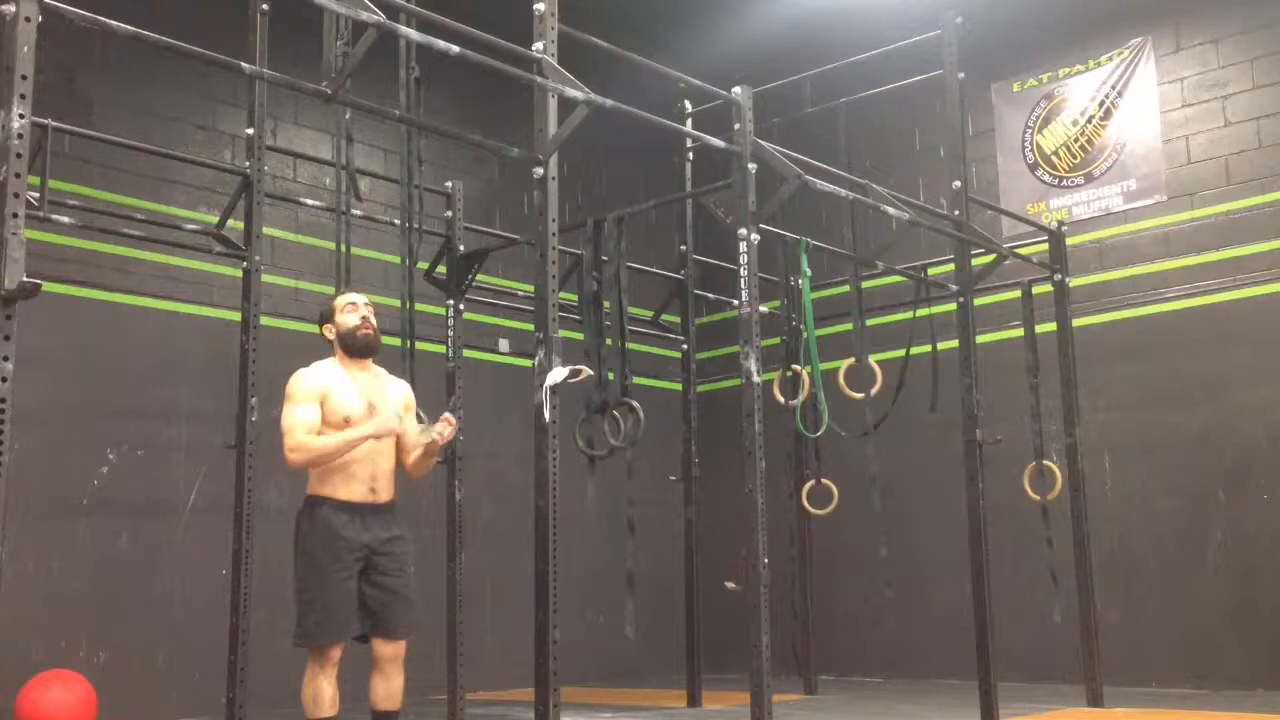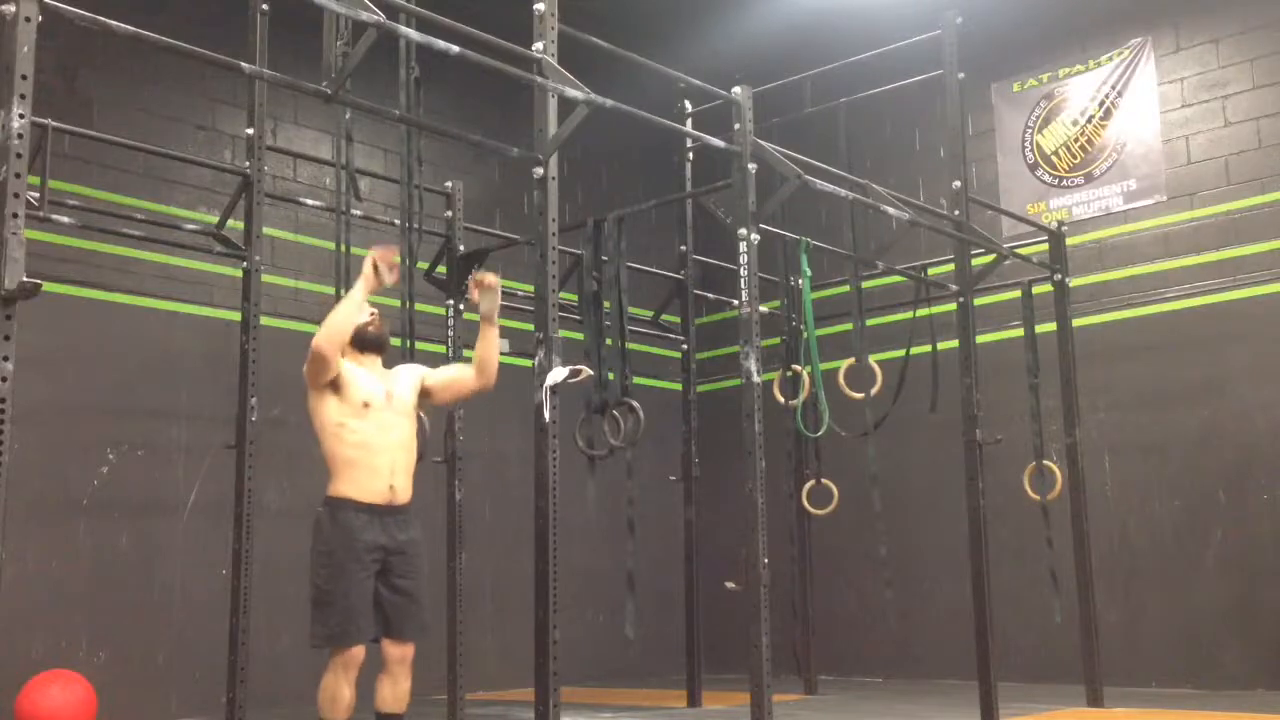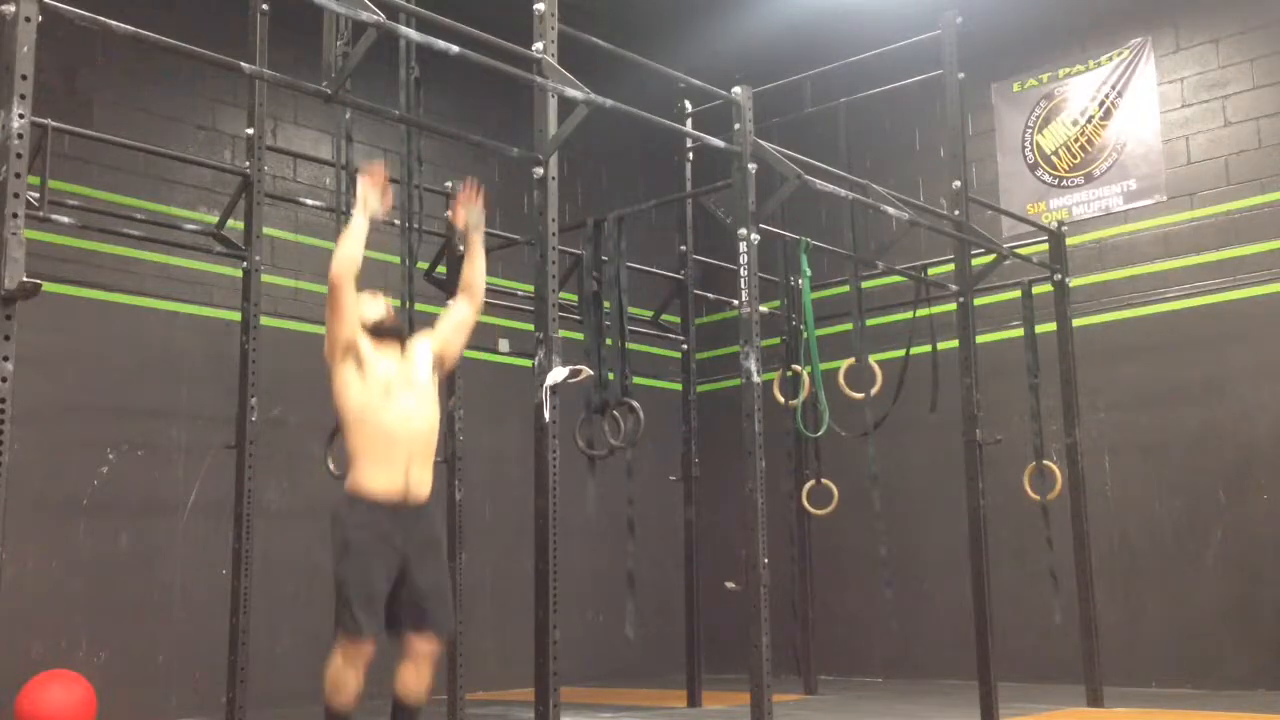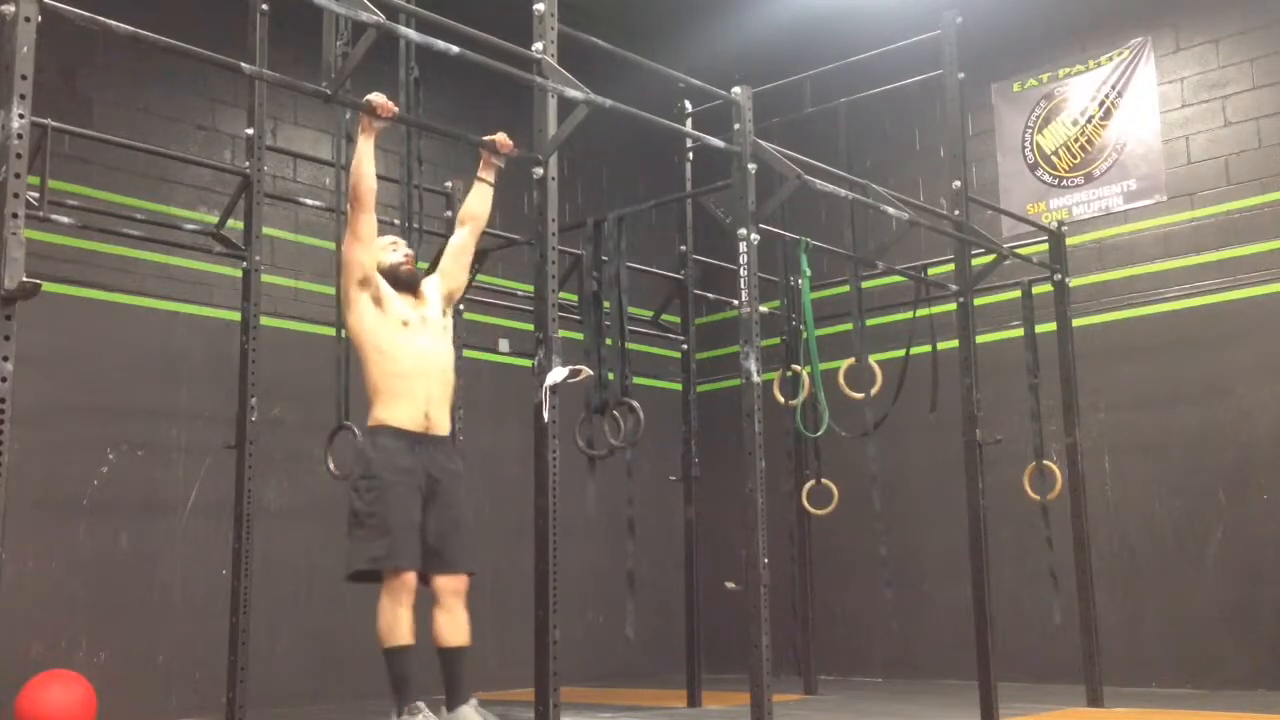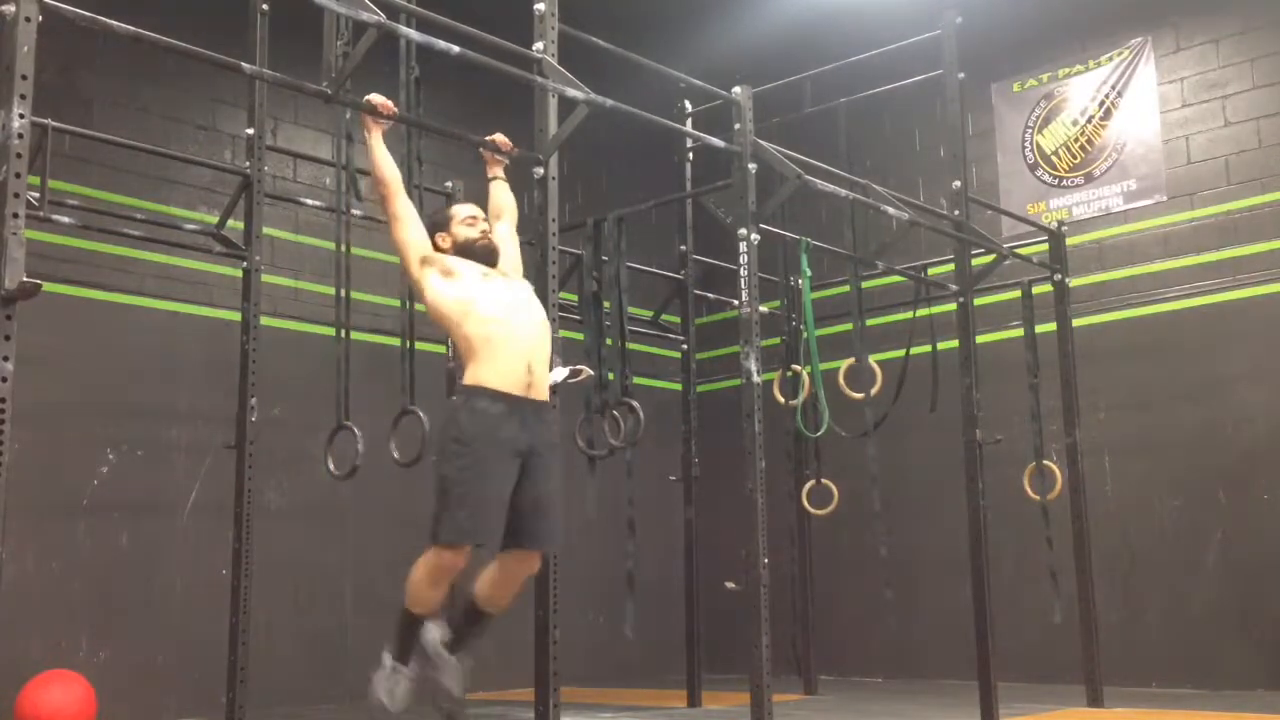
dt=0.5s
person 1, frame 1
left shoulder: (399, 389)
right shoulder: (311, 380)
left elbow: (414, 469)
right elbow: (296, 452)
left wrist: (431, 446)
right wrist: (367, 431)
left hip: (385, 526)
right hip: (329, 523)
left knee: (392, 649)
right knee: (327, 653)
person 1, frame 2
left shoulder: (410, 377)
right shoulder: (330, 377)
left elbow: (482, 376)
right elbow: (324, 345)
left wrist: (487, 315)
right wrist: (363, 286)
left hip: (402, 528)
right hip: (348, 524)
left knee: (400, 653)
right knee: (349, 654)
person 1, frame 3
left shoulder: (425, 358)
right shoulder: (352, 358)
left elbow: (469, 300)
right elbow: (340, 282)
left wrist: (473, 233)
right wrist: (364, 213)
left hip: (420, 521)
right hip: (366, 519)
left knee: (425, 646)
right knee: (357, 644)
person 1, frame 4
left shoulder: (437, 294)
right shoulder: (368, 294)
left elbow: (468, 227)
right elbow: (361, 208)
left wrist: (487, 170)
right wrist: (367, 133)
left hip: (442, 454)
right hip: (391, 451)
left knee: (453, 585)
right knee: (401, 581)
person 1, frame 5
left shoulder: (508, 272)
right shoulder: (437, 269)
left elbow: (506, 217)
right elbow: (395, 197)
left wrist: (496, 169)
right wrist: (375, 134)
left hip: (537, 421)
right hip: (483, 414)
left knee: (524, 557)
right knee: (453, 550)
left ankle: (447, 639)
right ankle: (402, 652)
